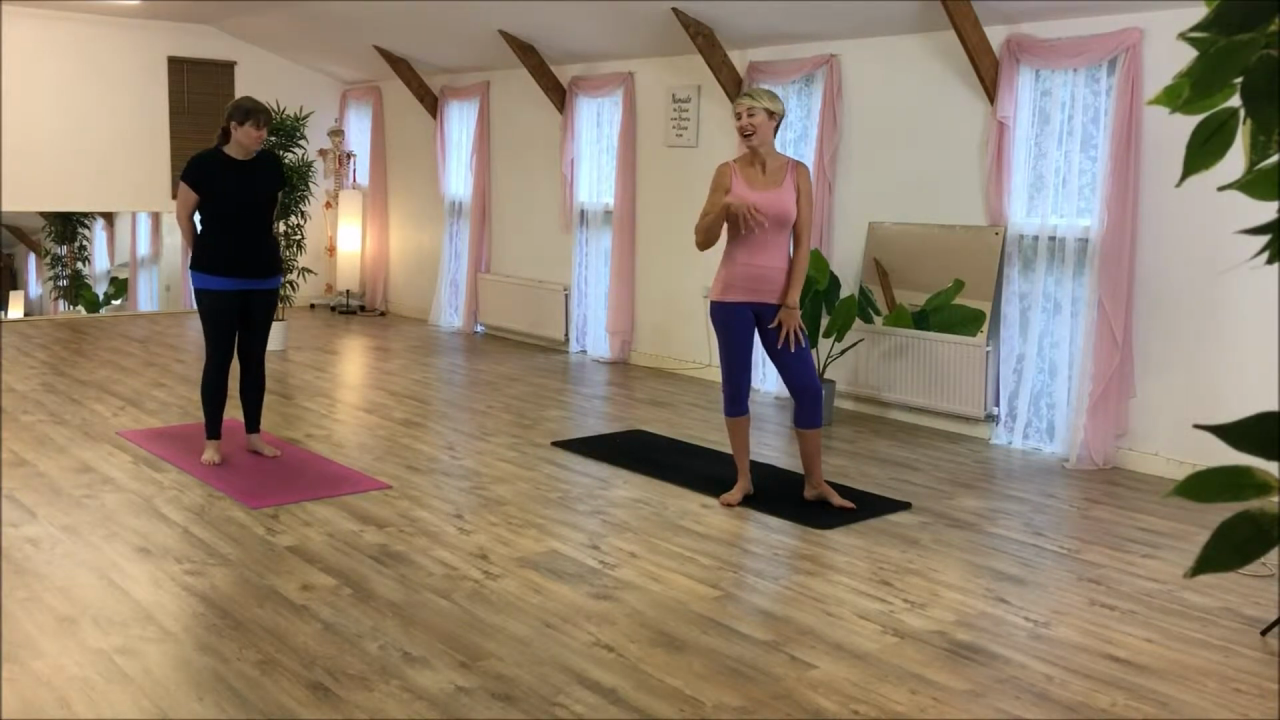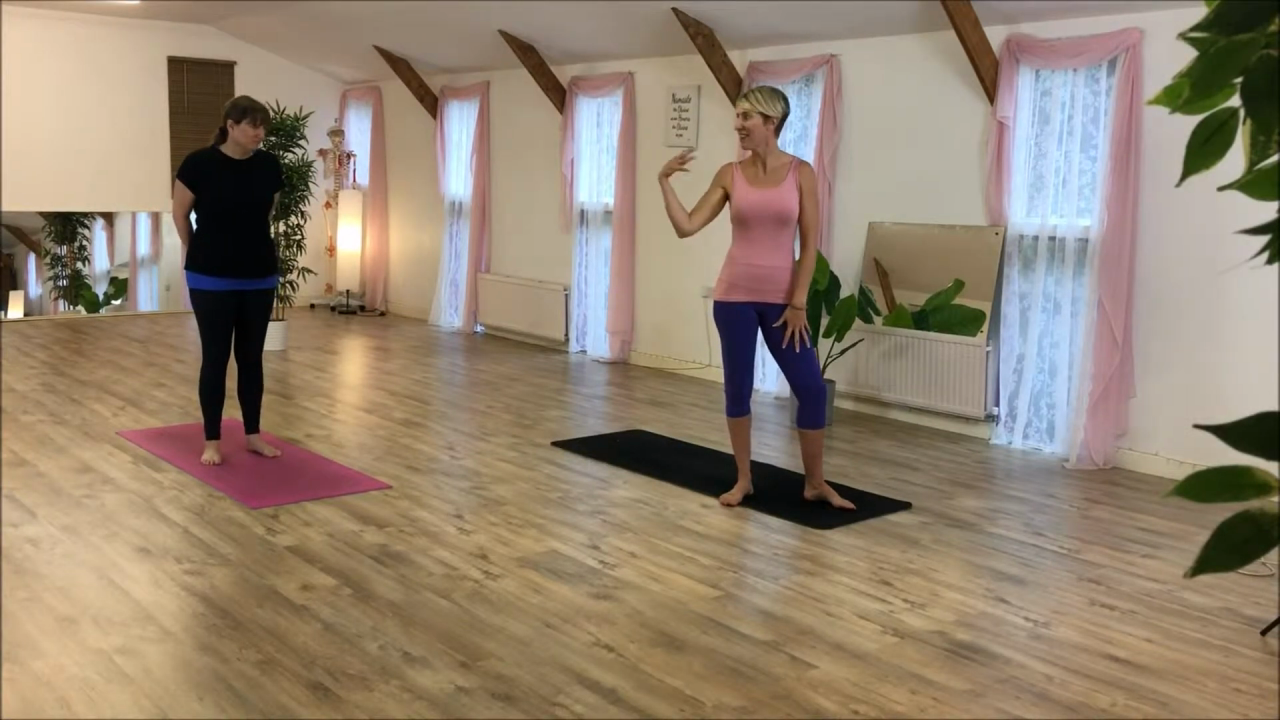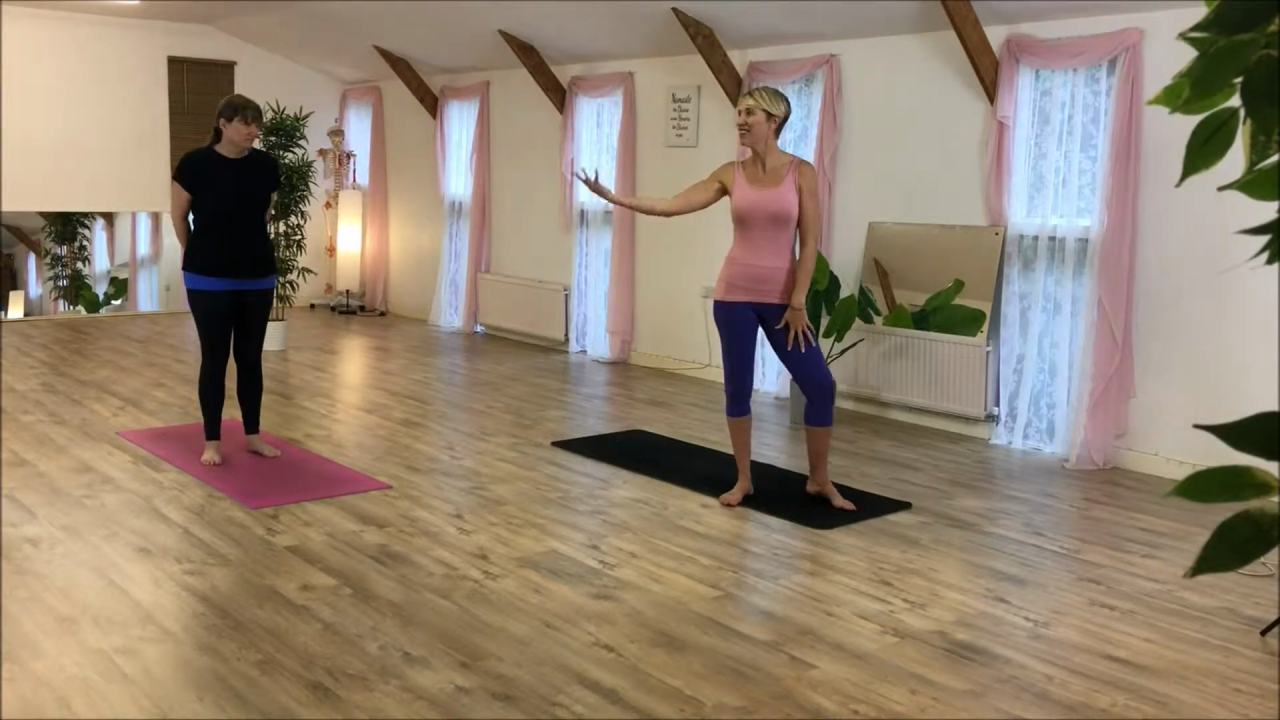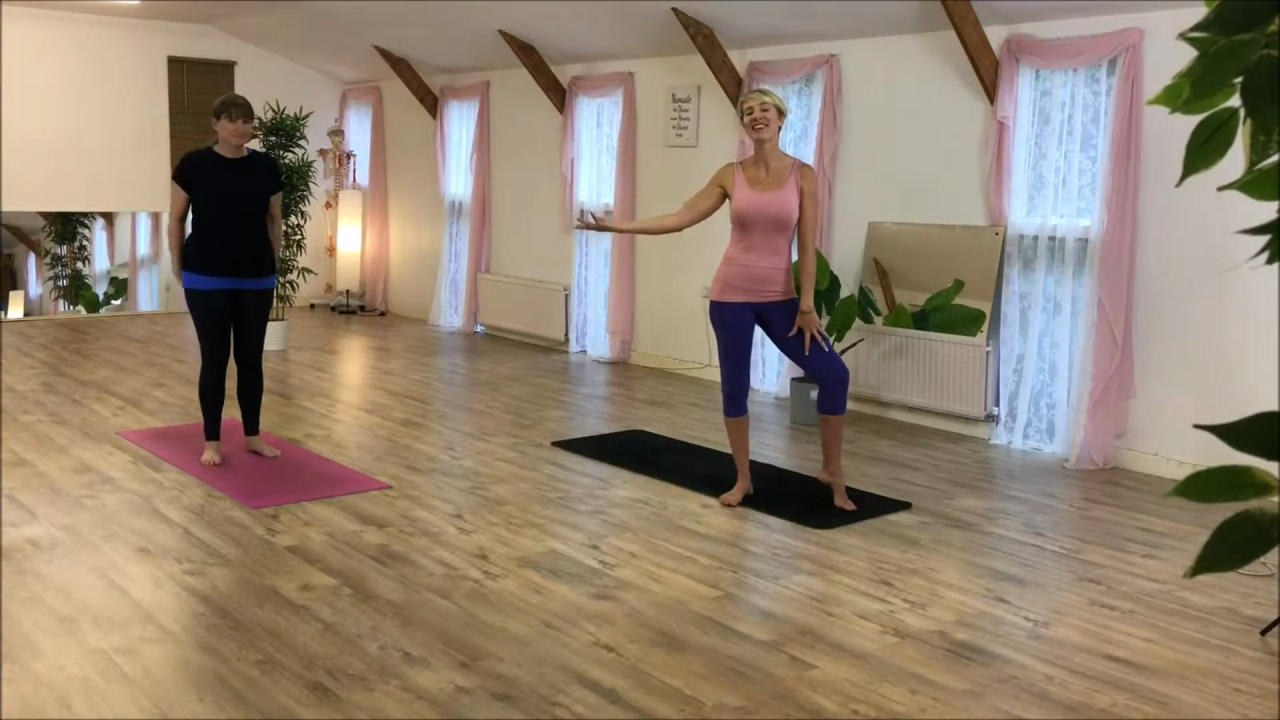
dt=0.3s
person 1, frame 1
left shoulder: (797, 172)
right shoulder: (728, 172)
left elbow: (802, 244)
right elbow: (704, 241)
left wrist: (792, 303)
right wrist: (727, 206)
left hip: (777, 297)
right hip: (732, 295)
left knee: (807, 388)
right knee: (736, 388)
left ankle: (815, 482)
right ankle: (742, 479)
person 1, frame 2
left shoulder: (801, 171)
right shoulder: (730, 174)
left elbow: (810, 243)
right elbow: (686, 227)
left wrist: (799, 303)
right wrist: (664, 181)
left hip: (781, 297)
right hip: (735, 295)
left knee: (811, 388)
right knee: (738, 388)
left ankle: (816, 483)
right ankle: (742, 479)
person 1, frame 3
left shoulder: (802, 172)
right shoulder: (731, 173)
left elbow: (809, 244)
right elbow: (672, 205)
left wrist: (797, 303)
right wrist: (611, 196)
left hip: (781, 297)
right hip: (736, 294)
left knee: (819, 385)
right knee: (738, 388)
left ankle: (819, 480)
right ankle: (743, 479)
person 1, frame 4
left shoulder: (802, 174)
right shoulder: (730, 175)
left elbow: (807, 246)
right elbow: (680, 219)
left wrist: (807, 306)
right wrist: (615, 226)
left hip: (779, 296)
right hip: (731, 294)
left knee: (833, 373)
right knee: (735, 388)
left ankle: (832, 470)
right ankle: (742, 479)
person 2, frame 1
left shoulder: (271, 165)
right shoulder: (204, 165)
right elbow: (184, 216)
right wrist: (204, 255)
left hip: (264, 278)
right hip: (216, 280)
left knee: (254, 357)
right knee: (219, 357)
left ankle: (253, 435)
right ankle: (212, 440)
person 2, frame 2
left shoulder: (270, 166)
right shoulder: (200, 163)
right elbow: (180, 214)
right wrist: (200, 255)
left hip: (259, 278)
right hip: (212, 280)
left knee: (251, 357)
right knee: (215, 358)
left ankle: (253, 435)
right ankle: (212, 440)
person 2, frame 3
left shoulder: (266, 165)
right shoulder: (195, 164)
right elbow: (179, 217)
right wrist: (200, 256)
left hip: (258, 278)
right hip: (209, 281)
left knee: (250, 357)
right knee: (215, 358)
left ankle: (253, 435)
right ankle: (212, 441)
person 2, frame 4
left shoulder: (266, 167)
right shoulder: (194, 164)
left elbow: (274, 220)
right elbow: (175, 219)
left wrist: (270, 259)
right wrist: (179, 266)
left hip: (257, 280)
right hip: (207, 280)
left knee: (251, 358)
right knee: (214, 359)
left ankle: (253, 436)
right ankle: (211, 441)
